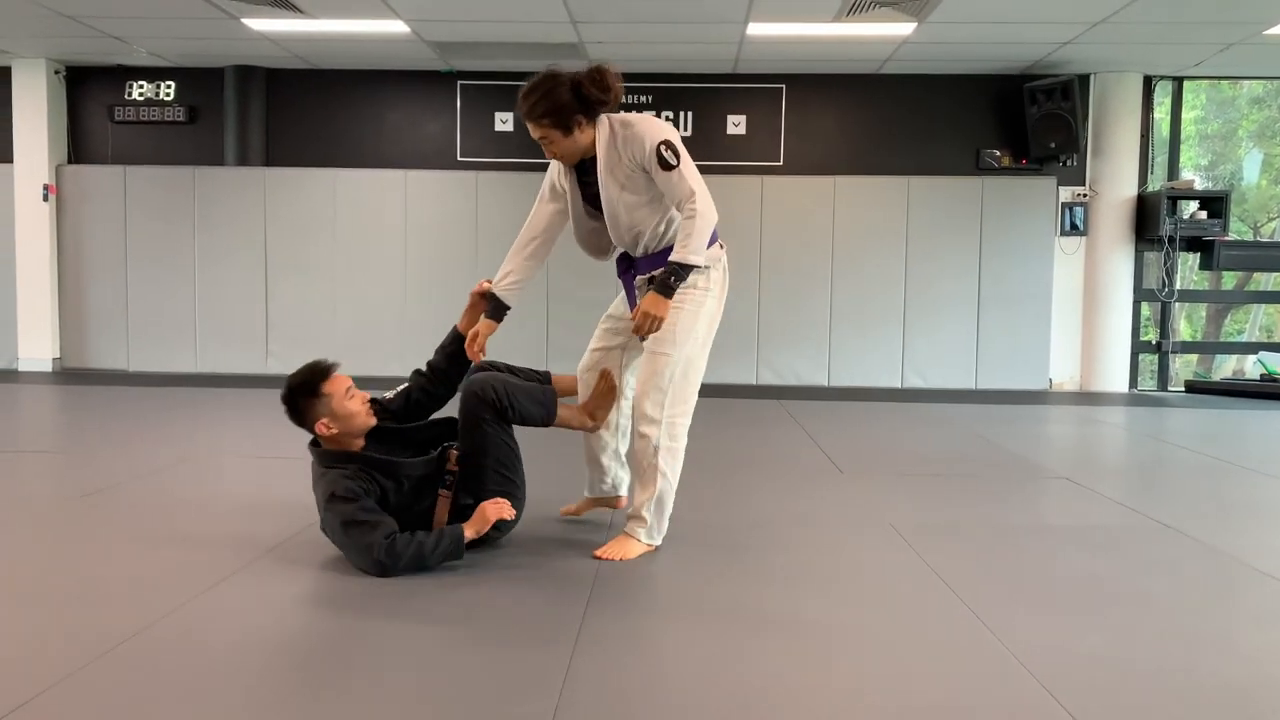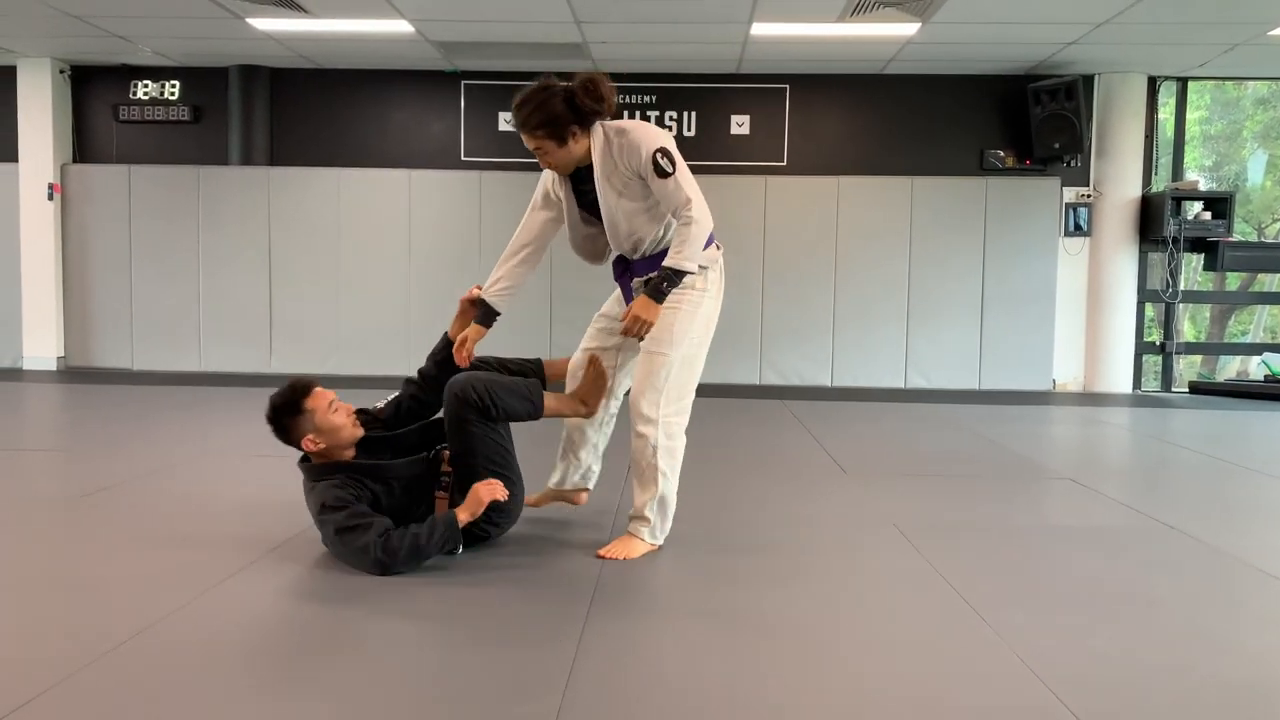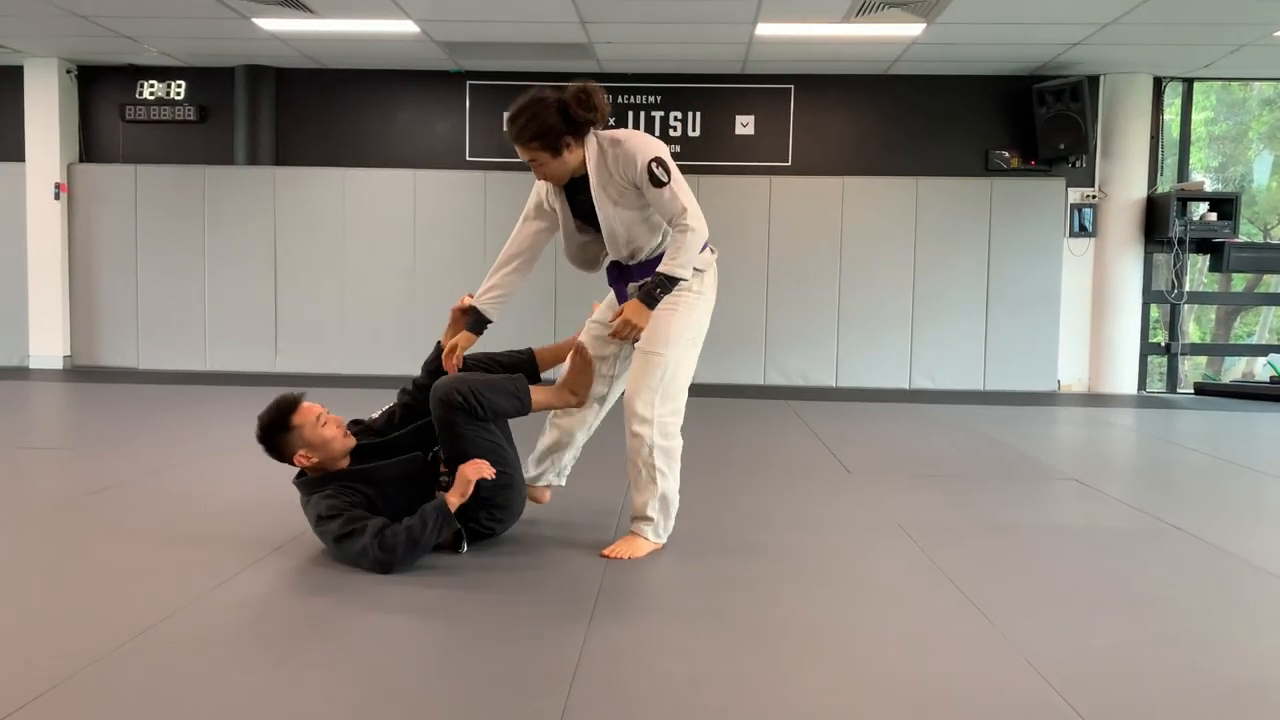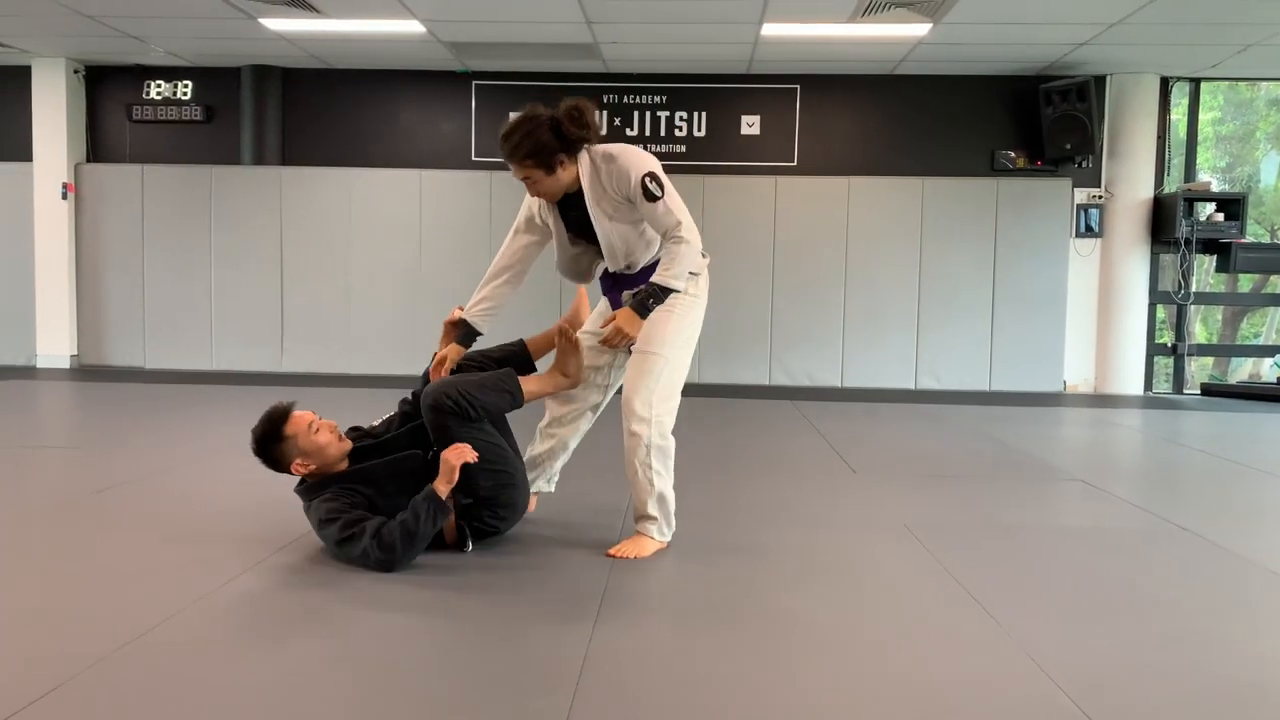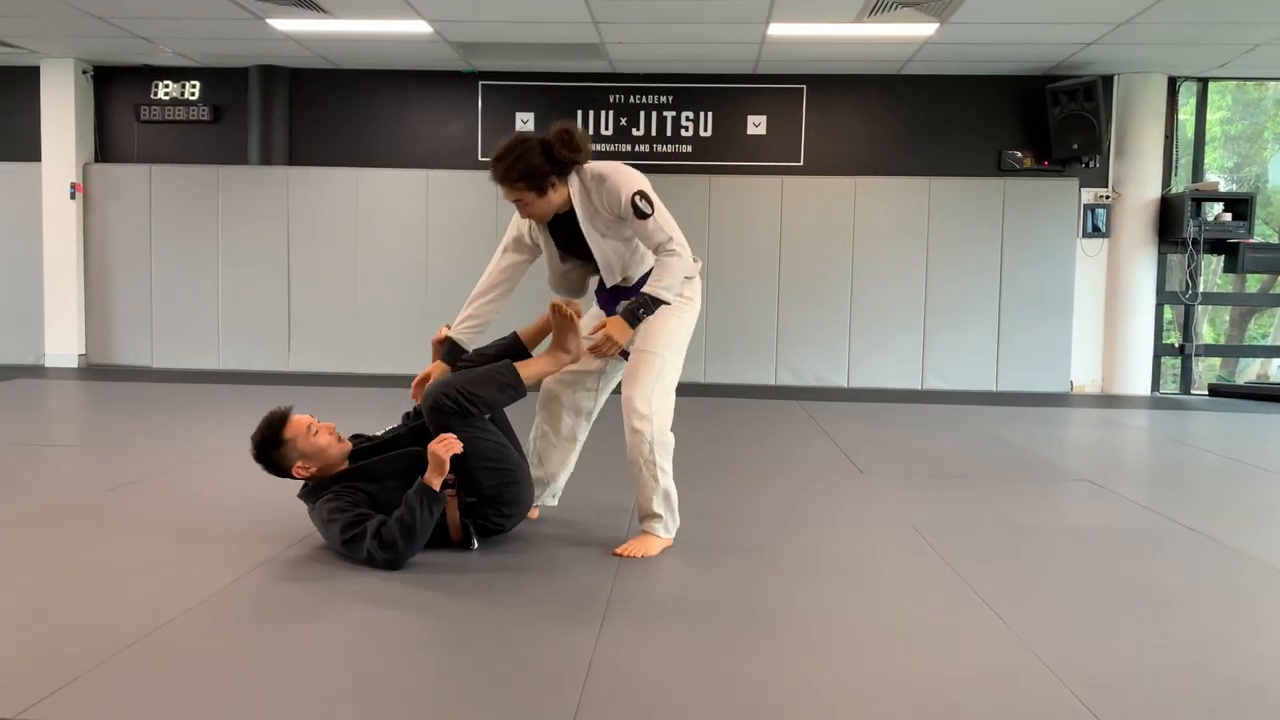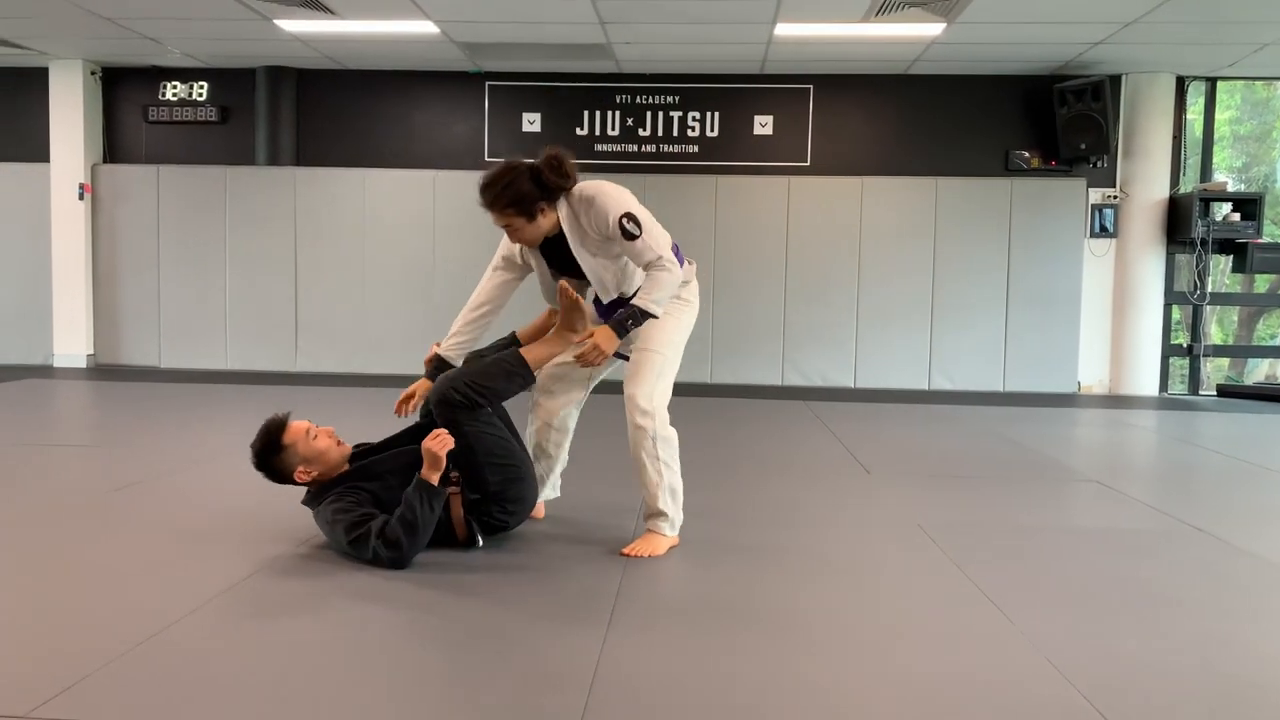
dt=0.1s
person 1, frame 1
left shoulder: (645, 135)
right shoulder: (565, 170)
left elbow: (700, 209)
right elbow: (532, 242)
left wrist: (665, 290)
right wrist: (492, 313)
left hip: (690, 271)
right hip: (639, 276)
left knee: (656, 401)
right knee: (597, 378)
left ankle: (645, 528)
right ankle: (607, 487)
person 1, frame 2
left shoulder: (639, 142)
right shoulder: (558, 178)
left elbow: (696, 217)
right elbow: (524, 248)
left wrist: (656, 295)
right wrist: (480, 319)
left hip: (687, 273)
right hip: (636, 277)
left knee: (654, 401)
right knee: (587, 375)
left ankle: (650, 528)
right ankle: (571, 481)
person 1, frame 3
left shoulder: (634, 152)
right shoulder: (551, 188)
left elbow: (691, 225)
right elbow: (516, 257)
left wrist: (649, 300)
right wrist: (471, 327)
left hip: (680, 276)
right hip: (630, 281)
left knee: (648, 401)
left ankle: (651, 526)
right ankle: (538, 480)
person 1, frame 4
left shoulder: (626, 165)
right shoulder: (542, 204)
left elbow: (685, 238)
right elbow: (505, 270)
left wrist: (640, 308)
right wrist: (460, 340)
left hip: (675, 281)
right hip: (623, 289)
left knee: (642, 402)
right knee: (575, 386)
left ankle: (655, 526)
right ankle: (527, 486)
person 1, frame 5
left shoulder: (615, 184)
right shoulder: (531, 223)
left elbow: (675, 252)
right elbow: (492, 288)
left wrist: (631, 317)
right wrist: (447, 358)
left hip: (667, 289)
right hip: (617, 296)
left knee: (641, 401)
right knee: (562, 389)
left ankle: (658, 525)
right ankle: (531, 495)
person 1, frame 6
left shoulder: (603, 203)
right shoulder: (521, 241)
left elbow: (666, 270)
right elbow: (481, 306)
left wrist: (616, 329)
right wrist: (433, 374)
left hip: (667, 290)
right hip: (615, 297)
left knee: (643, 399)
right knee: (555, 386)
left ankle: (664, 524)
right ankle: (533, 494)
person 2, frame 1
left shoulder: (367, 420)
right shoulder: (339, 490)
left elbow: (431, 386)
right elbow: (384, 556)
left wrist: (472, 315)
right wrist: (468, 530)
right hip: (476, 508)
left knee: (485, 374)
right knee: (484, 391)
left ankle: (587, 386)
right ankle: (585, 416)
person 2, frame 2
left shoulder: (361, 429)
right shoulder: (333, 499)
left elbow: (422, 391)
right elbow: (386, 555)
left wrist: (461, 324)
right wrist: (462, 515)
left hip: (470, 479)
right hip: (486, 511)
left knee: (477, 372)
right knee: (467, 390)
right ankle: (576, 403)
person 2, frame 3
left shoulder: (355, 439)
right shoulder: (329, 506)
left elbow: (416, 403)
right elbow: (386, 552)
left wrist: (452, 332)
right wrist: (452, 501)
right hip: (485, 510)
left knee: (468, 370)
right knee: (453, 394)
left ankle: (576, 349)
right ankle: (565, 393)
person 2, frame 4
left shoulder: (355, 447)
right shoulder: (330, 509)
left elbow: (413, 412)
right elbow: (388, 552)
left wrist: (449, 344)
right wrist: (442, 487)
right hip: (491, 506)
left knee: (467, 372)
right knee: (443, 399)
left ankle: (560, 334)
right ankle: (559, 376)
person 2, frame 5
left shoulder: (354, 451)
right shoulder: (333, 509)
left elbow: (419, 425)
right elbow: (389, 550)
right wrist: (432, 480)
right hip: (495, 502)
left knee: (465, 373)
right knee: (443, 400)
left ankle: (560, 329)
right ankle: (557, 355)
person 2, frame 6
left shoulder: (351, 463)
right shoulder: (337, 511)
right elbow: (395, 551)
left wrist: (438, 370)
right wrist: (429, 474)
right hip: (498, 503)
left knee: (469, 375)
right knee: (452, 393)
left ankle: (557, 325)
right ankle: (562, 336)
